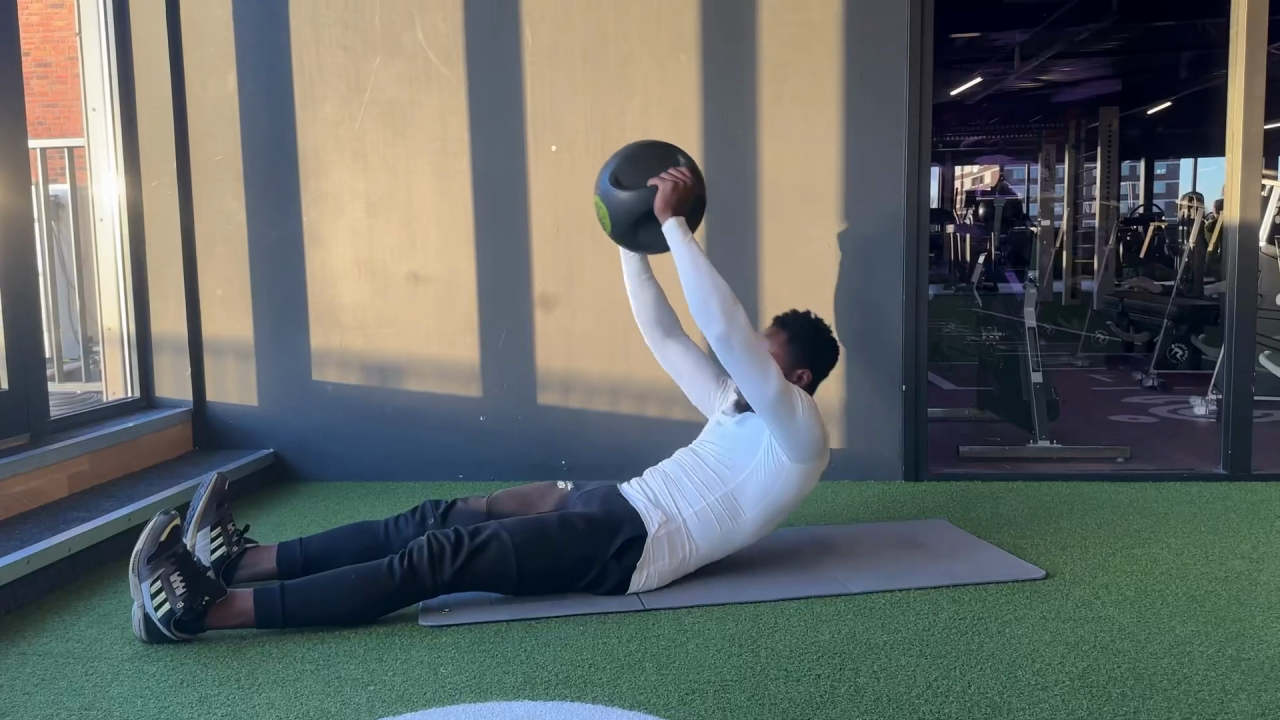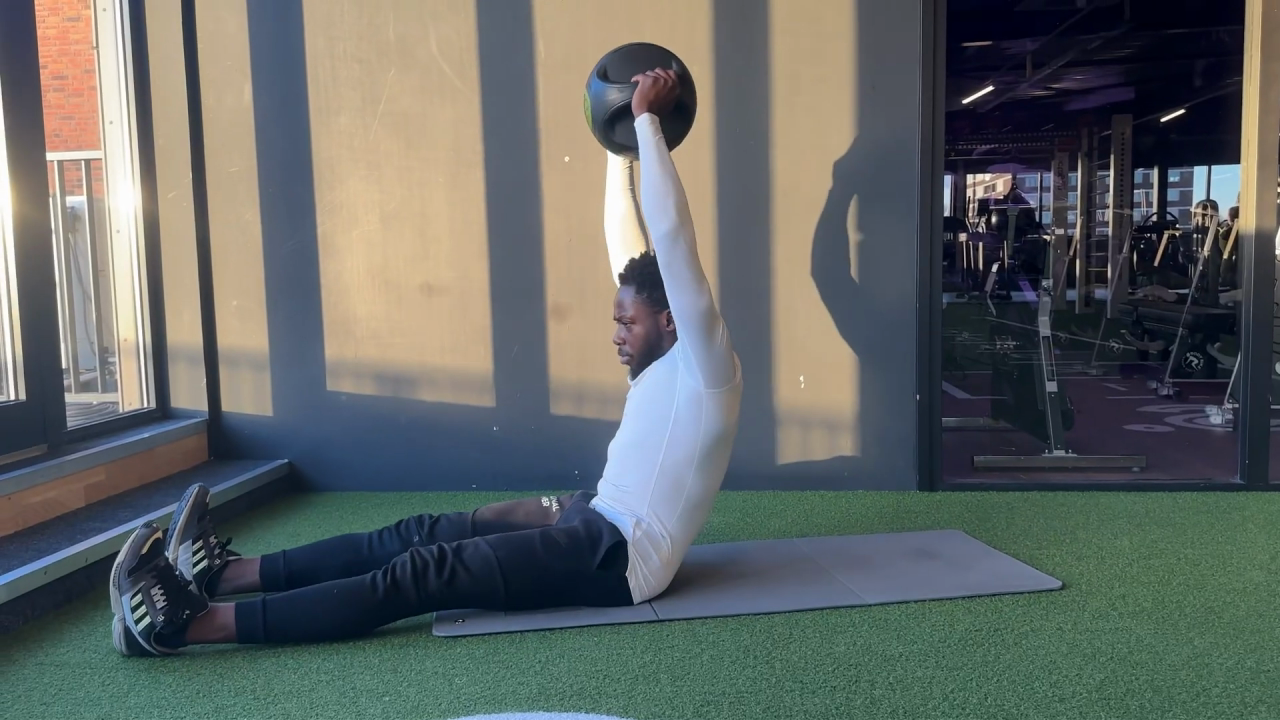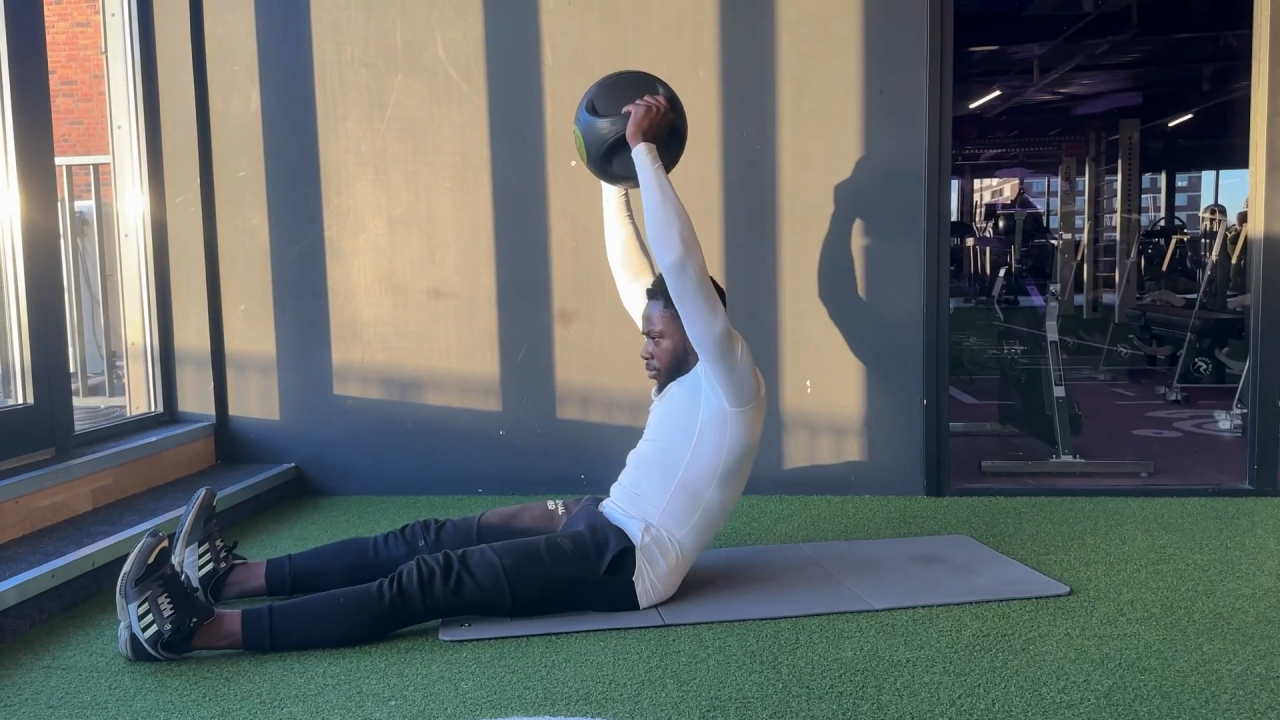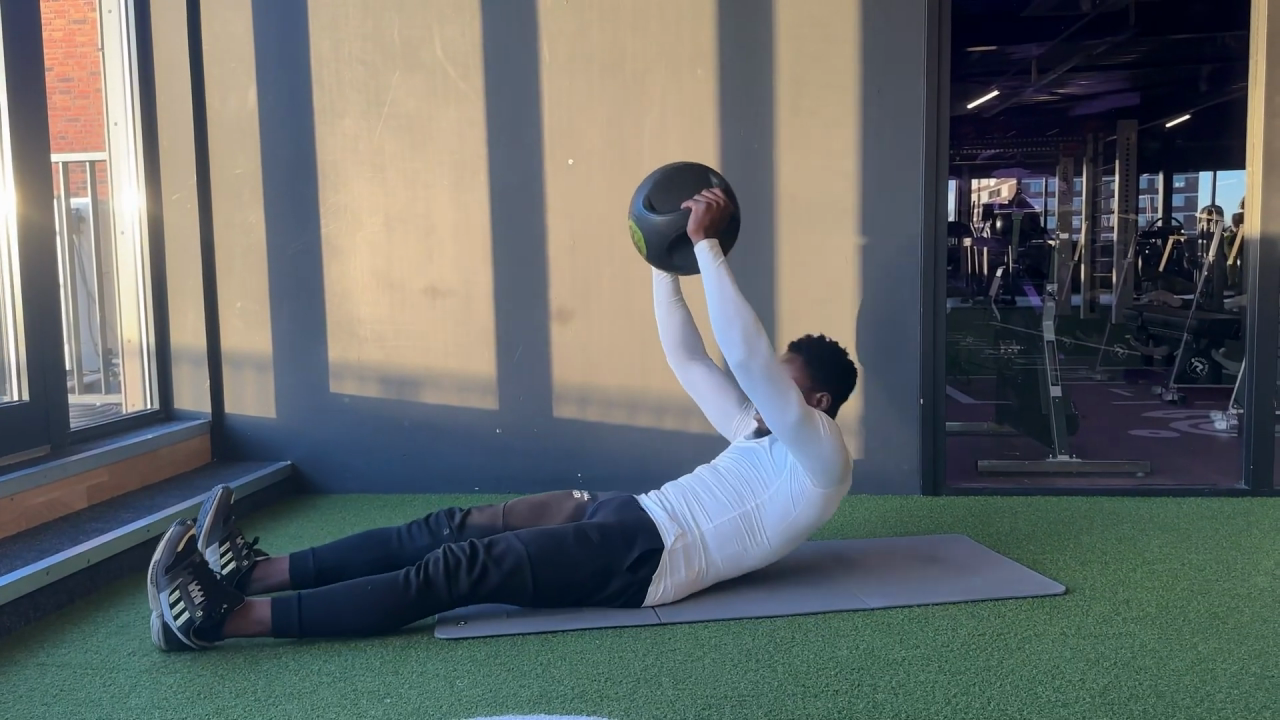
dt=0.7s
person 1, frame 1
left shoulder: (799, 434)
right shoulder: (739, 410)
left elbow: (726, 336)
right elbow: (665, 337)
left wrist: (673, 223)
left hip: (627, 543)
right hip: (611, 503)
left knee: (444, 556)
right knee: (437, 521)
left ankle: (209, 607)
right ankle: (243, 558)
person 1, frame 2
left shoulder: (706, 363)
right shoulder: (666, 361)
left elbow: (673, 237)
right elbow: (629, 246)
left wrist: (648, 119)
right wrist: (620, 150)
left hip: (619, 557)
right hip: (595, 519)
left knee: (424, 575)
right knee: (422, 535)
right ankle: (226, 572)
person 1, frame 3
left shoulder: (730, 380)
right shoulder: (689, 373)
left elbow: (682, 267)
right elbow: (634, 275)
left wrist: (644, 149)
right wrist: (614, 177)
left hip: (627, 563)
right hip: (601, 523)
left knee: (432, 580)
right knee: (425, 540)
right ankle: (233, 575)
person 1, frame 4
left shoulder: (821, 459)
right shoulder: (761, 433)
left elbow: (746, 359)
right elbow: (687, 358)
left wrist: (707, 244)
left hip: (643, 557)
right hip: (624, 513)
left knee: (459, 567)
right knee: (447, 528)
left ankle: (228, 615)
right ankle: (258, 568)
